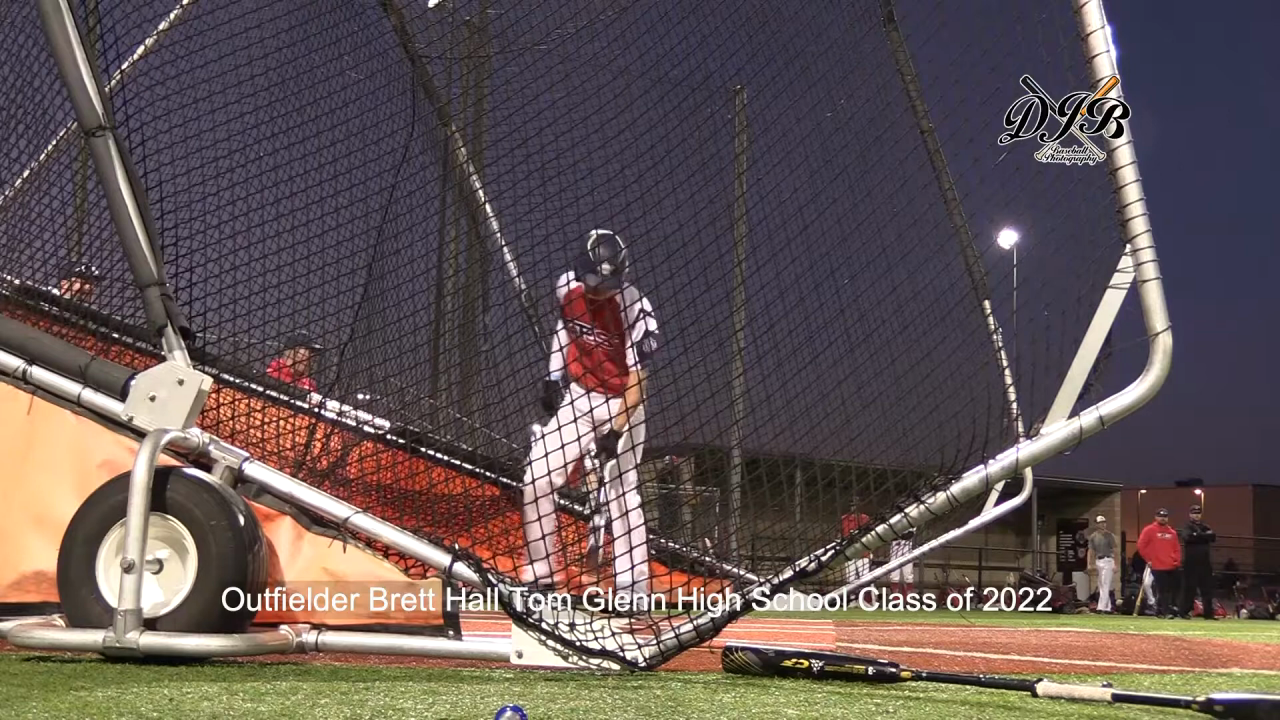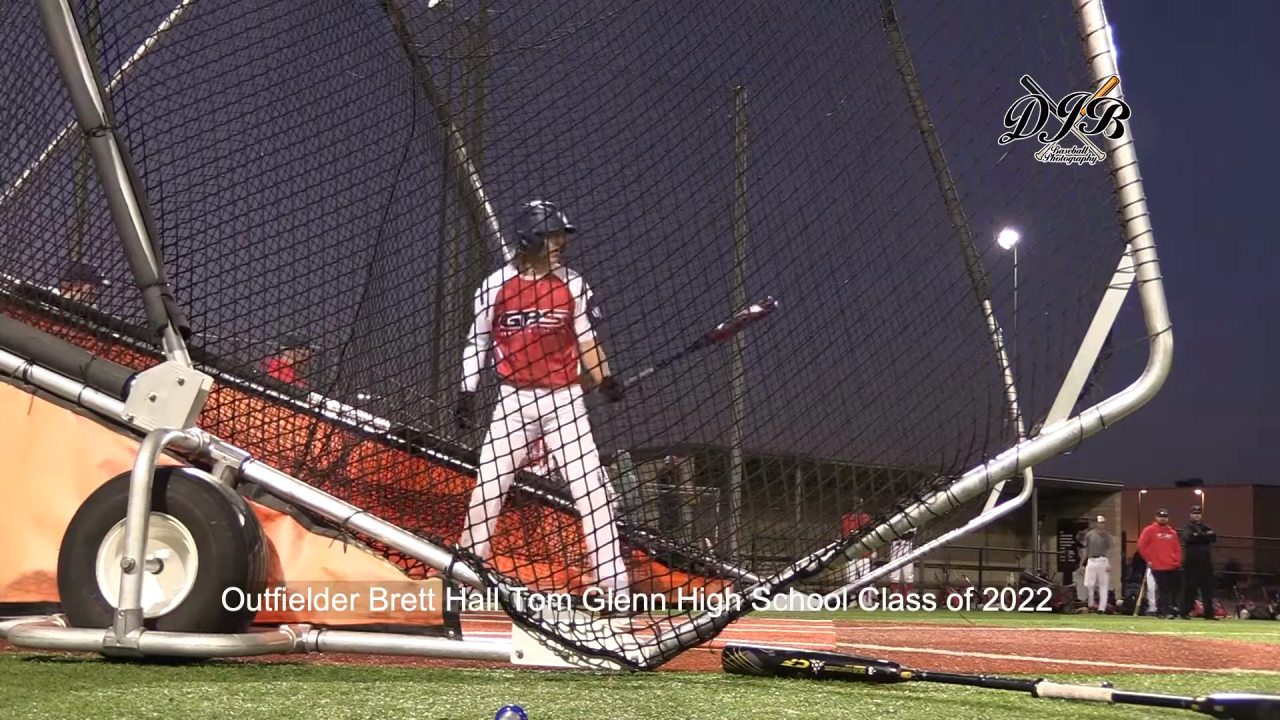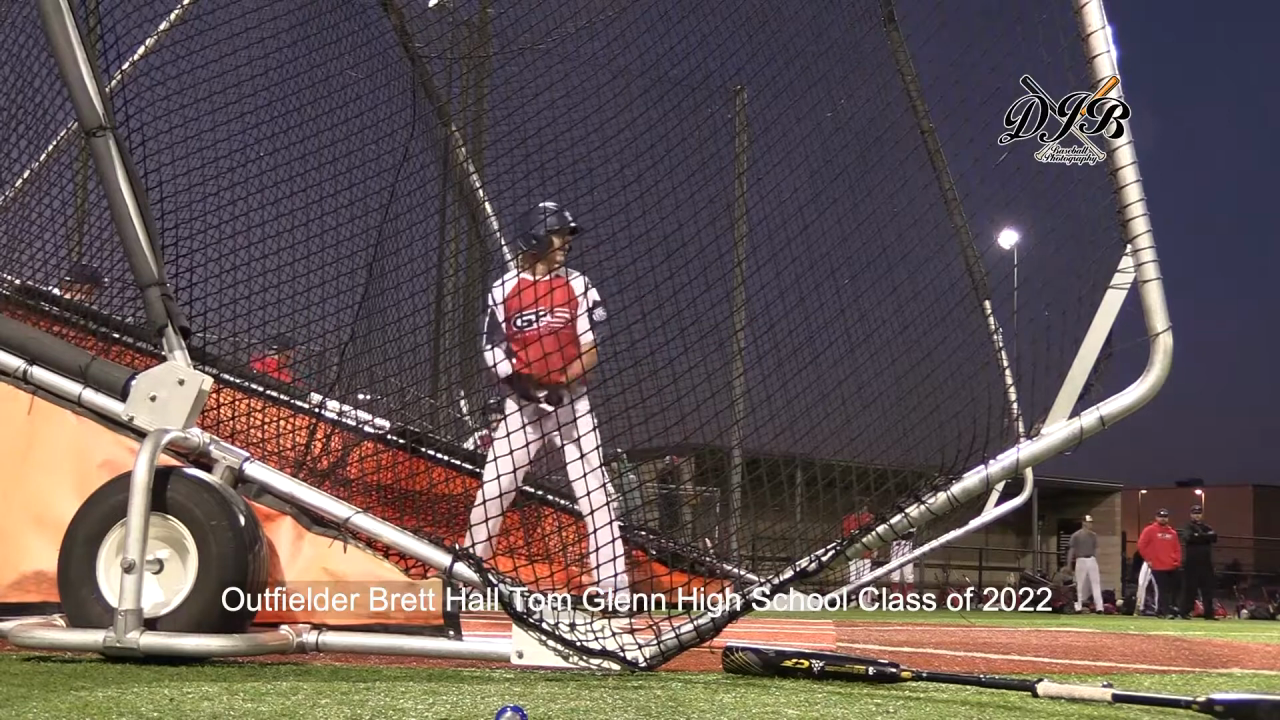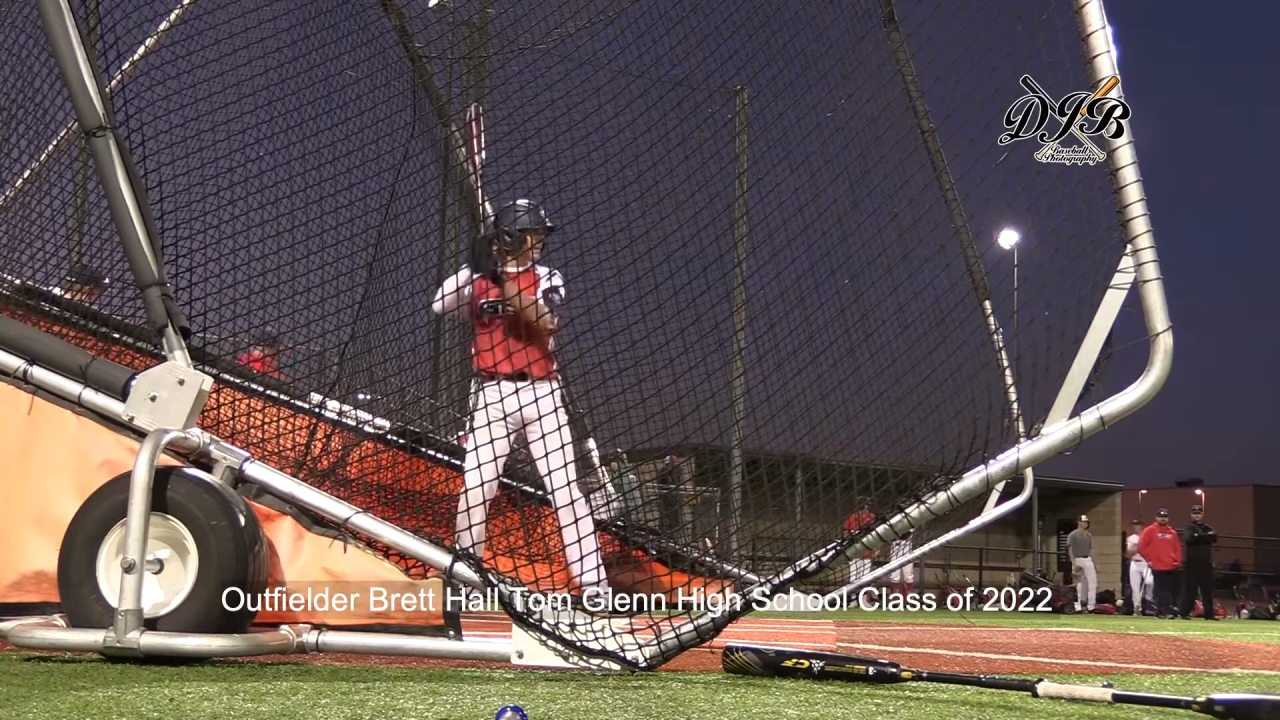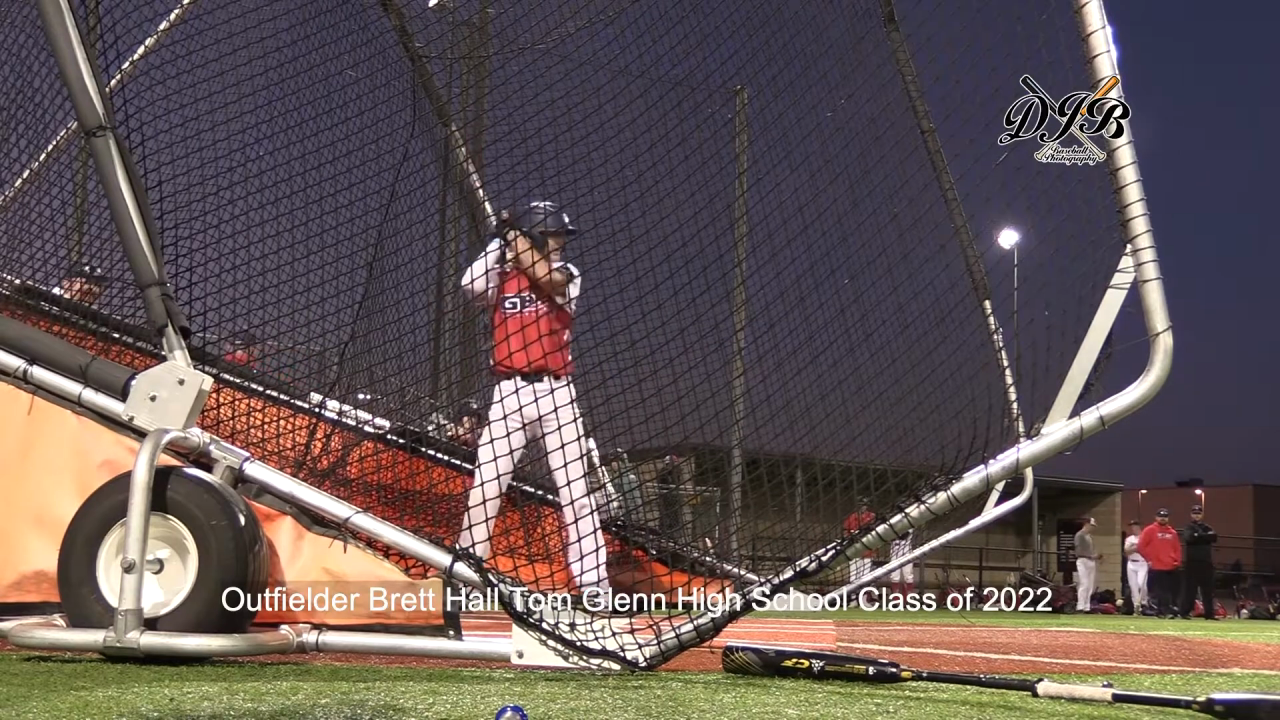
dt=0.5s
person 1, frame 1
left shoulder: (635, 310)
right shoulder: (566, 287)
left elbow: (638, 378)
left wrist: (617, 430)
right wrist: (553, 378)
left hip: (622, 406)
right hip: (578, 396)
left knee: (622, 496)
right knee: (539, 478)
left ankle: (630, 588)
right ankle: (539, 573)
person 1, frame 2
left shoulder: (573, 284)
right shoulder: (496, 285)
left elbow: (587, 339)
right elbow: (478, 341)
left wrist: (605, 379)
right wrist: (467, 392)
left hip: (564, 399)
right hip: (515, 400)
left knee: (590, 487)
right knee: (488, 488)
left ankle: (615, 583)
person 1, frame 3
left shoulder: (578, 286)
right shoulder: (506, 288)
left elbow: (589, 347)
right elbow: (494, 351)
left wrist: (568, 379)
right wrist: (514, 377)
left hip: (571, 401)
right hip: (522, 403)
left knee: (594, 490)
right knee: (493, 489)
left ankle: (614, 585)
person 1, frame 4
left shoulder: (547, 278)
right shoulder: (477, 276)
left elbow: (543, 322)
right elbow: (440, 307)
left wrist: (502, 283)
right wrist: (470, 268)
left hip: (541, 392)
right hip: (493, 394)
left knee: (565, 487)
right knee: (475, 487)
left ankle: (593, 580)
person 1, frame 5
left shoulder: (567, 275)
right shoulder: (501, 277)
left elbow: (546, 278)
right elbow: (473, 285)
left wrist: (515, 233)
right wrist: (500, 241)
left hip: (556, 393)
right hip: (510, 393)
left knee: (575, 488)
right knee: (486, 485)
left ankle: (594, 580)
